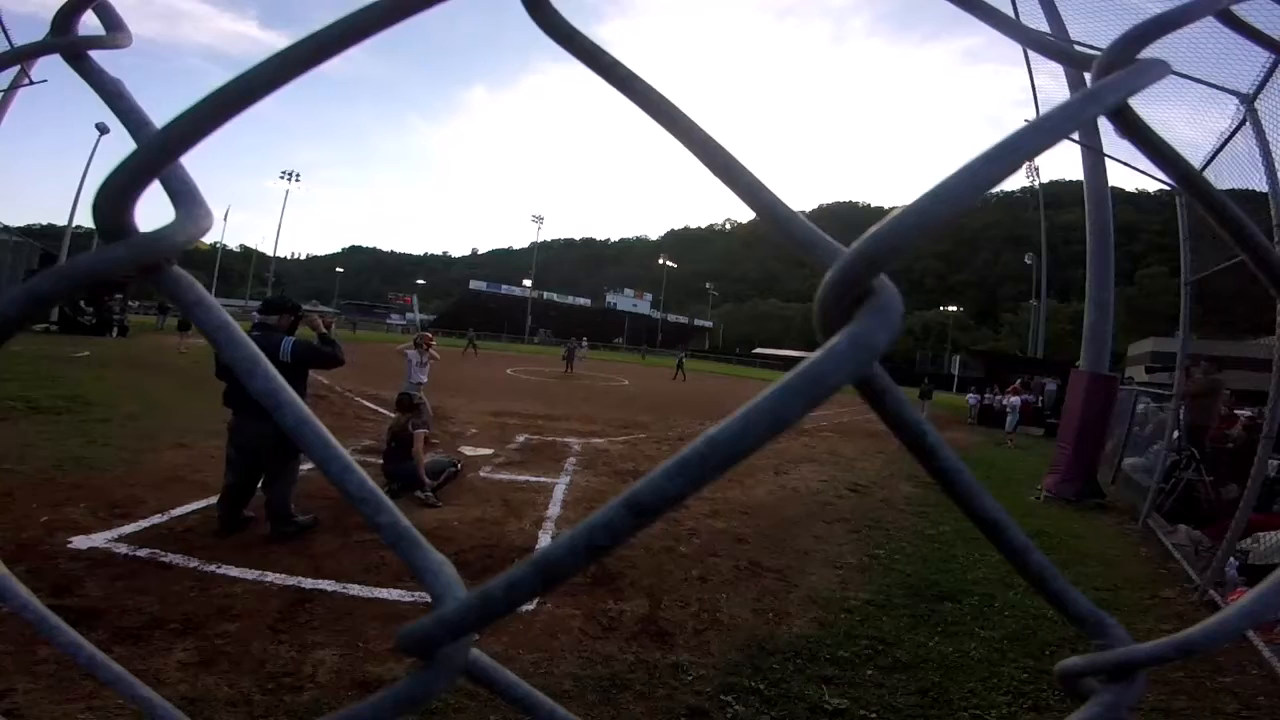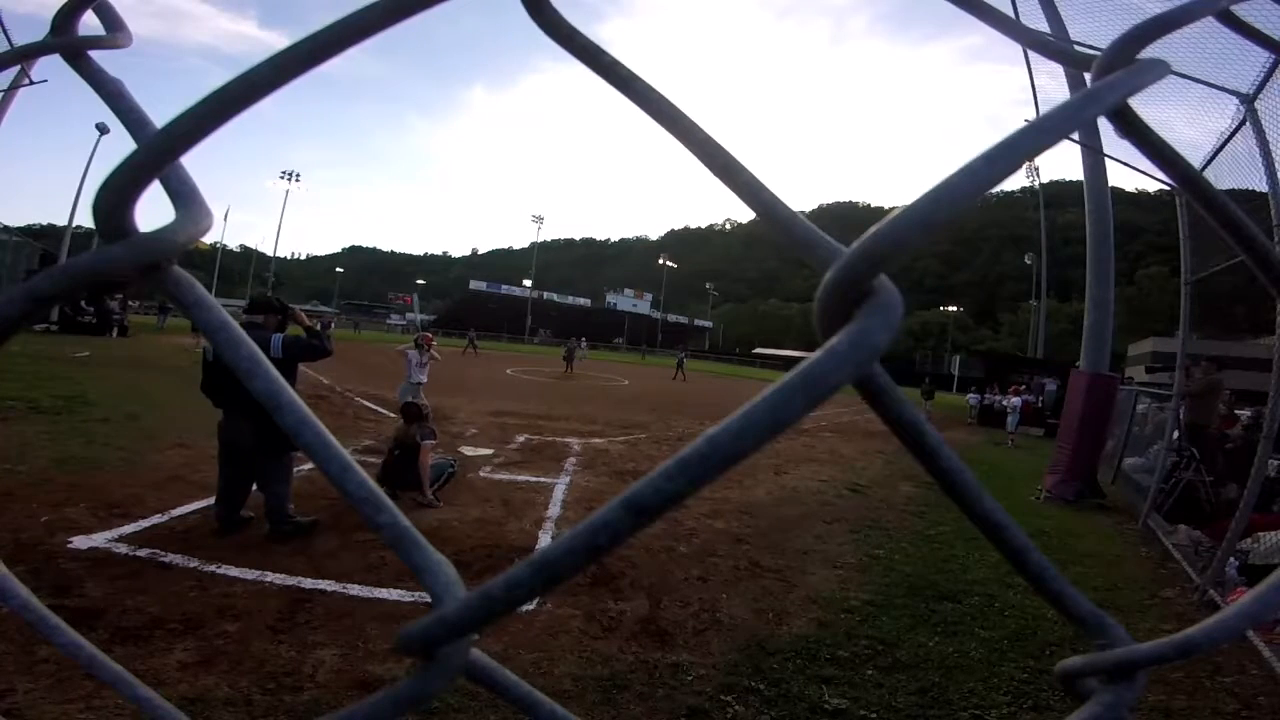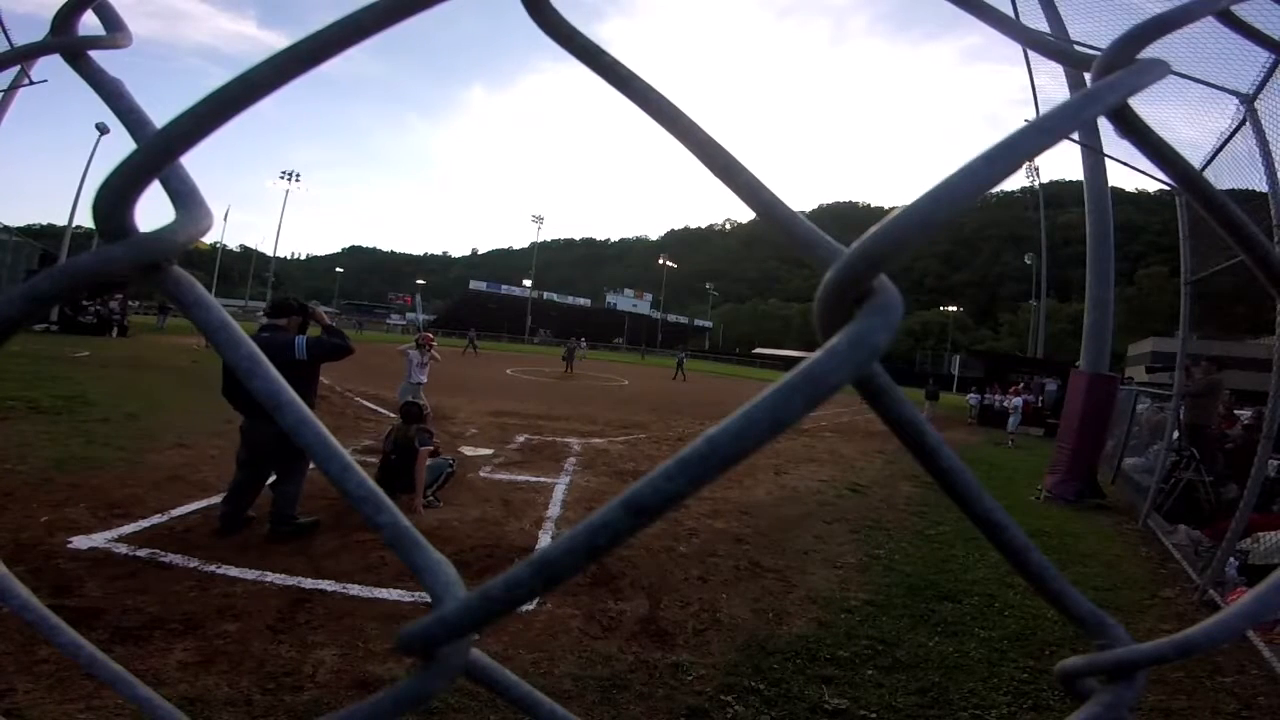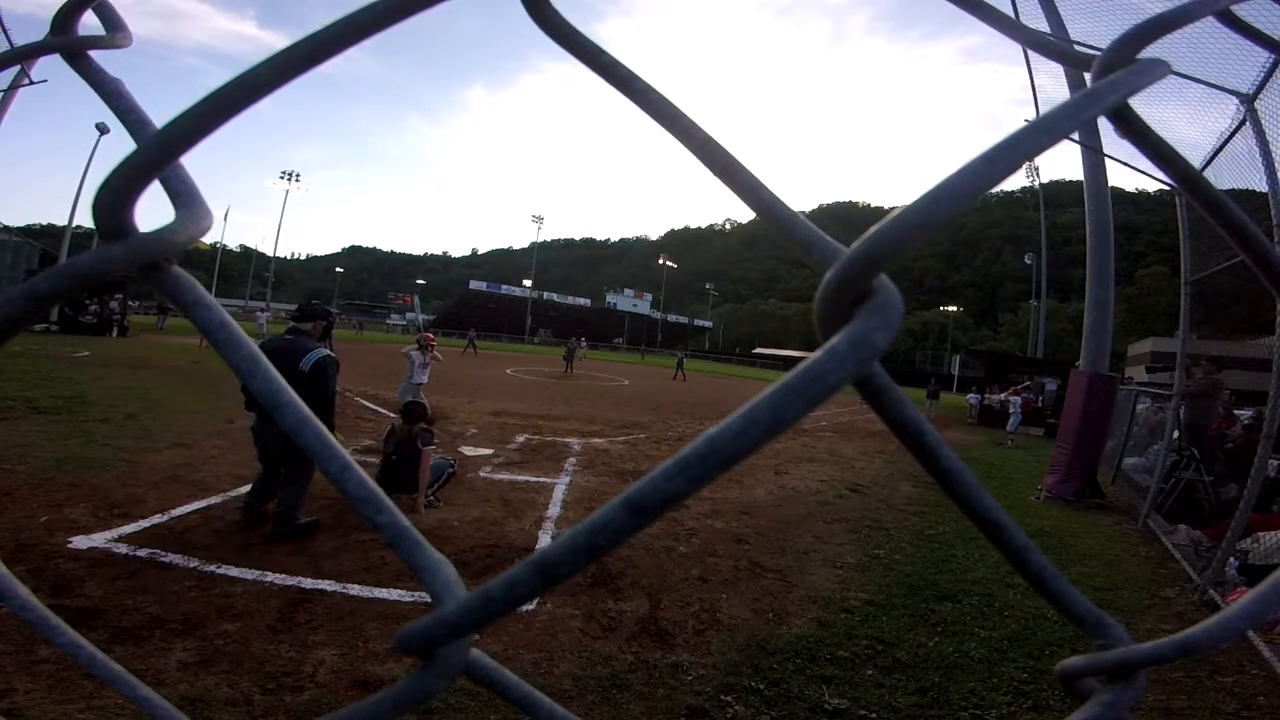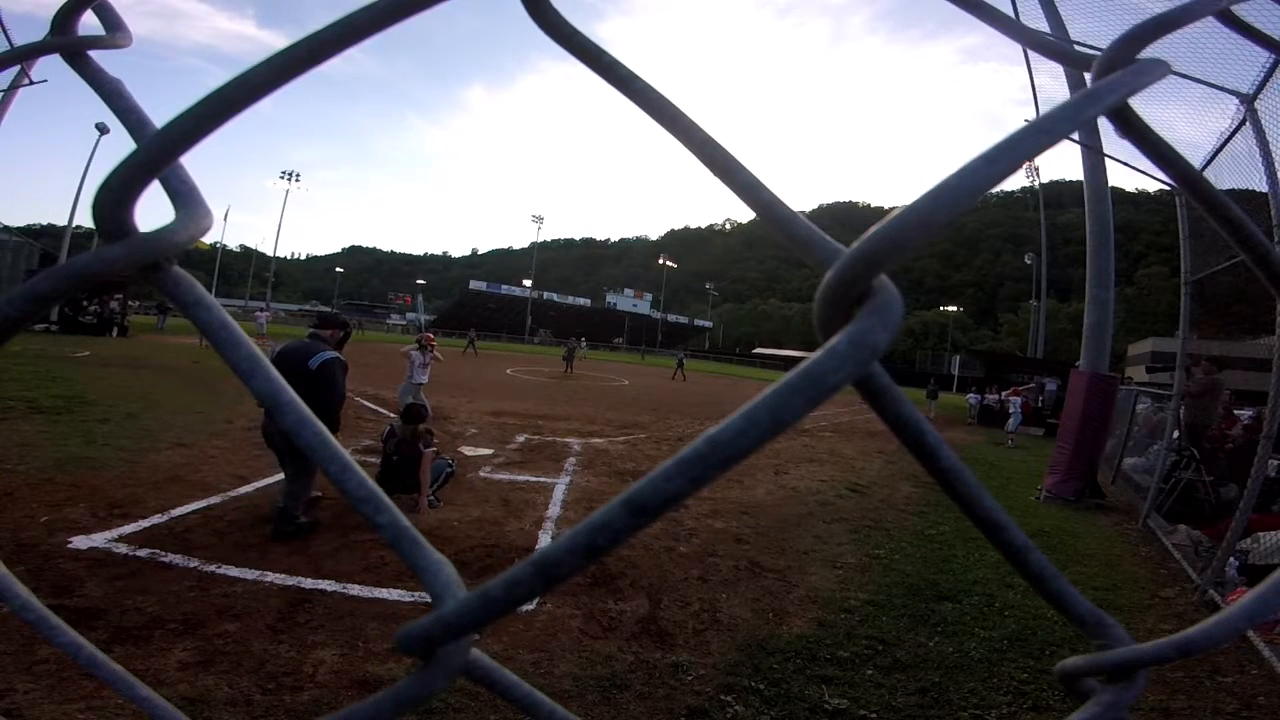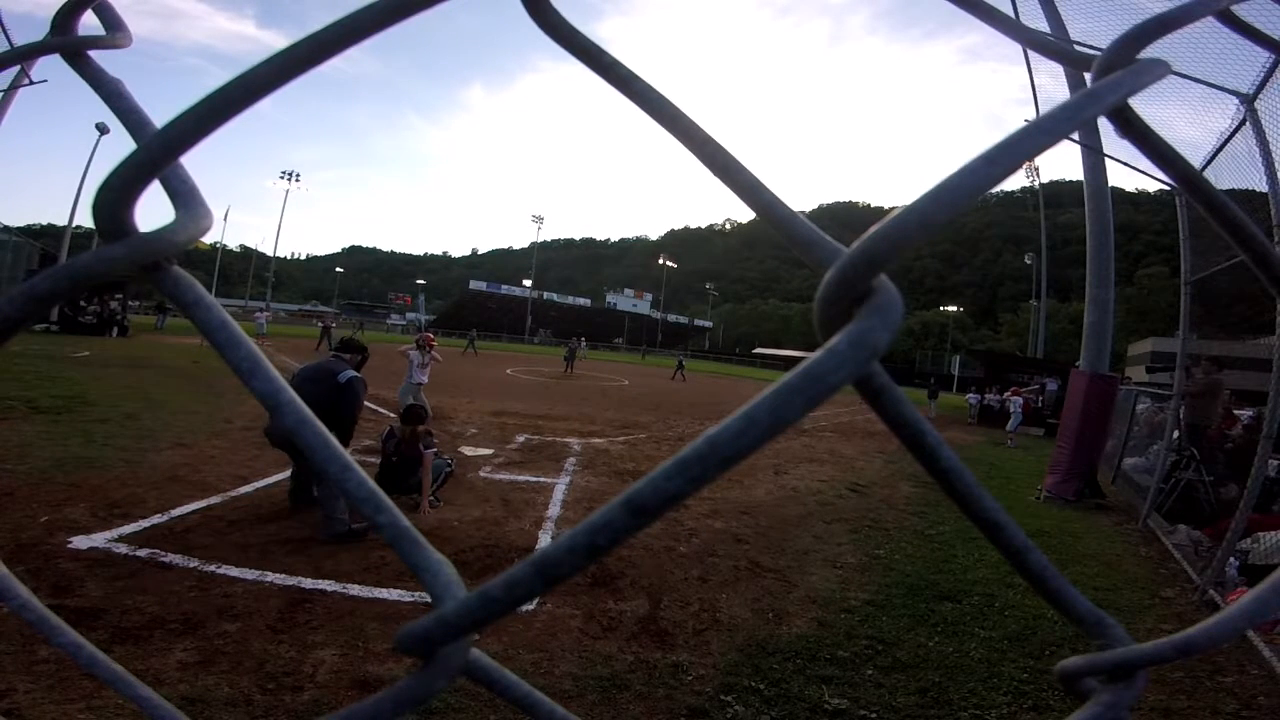
dt=0.5s
person 1, frame 1
right shoulder: (290, 347)
left elbow: (223, 373)
right elbow: (335, 358)
right wrist: (322, 331)
left hip: (242, 422)
right hip: (277, 427)
left knee: (238, 475)
right knee: (280, 478)
left ankle: (228, 519)
right ankle: (283, 523)
person 1, frame 2
right shoulder: (279, 343)
left elbow: (208, 386)
right elbow: (323, 349)
right wrist: (306, 324)
left hip: (232, 422)
right hip: (269, 426)
left knee: (233, 475)
right knee: (276, 477)
left ankle: (227, 518)
right ankle: (283, 523)
person 1, frame 3
right shoulder: (301, 345)
left elbow: (229, 389)
right elbow: (344, 347)
right wrist: (327, 324)
left hip: (253, 425)
left knee: (247, 474)
right knee: (290, 476)
left ankle: (230, 518)
right ankle: (283, 523)
person 1, frame 4
left shoulder: (265, 346)
right shoulder: (319, 356)
left elbow: (248, 386)
right elbow: (324, 400)
right wrist: (329, 430)
left hip: (264, 424)
left knee: (271, 471)
right knee: (296, 476)
left ankle: (252, 513)
right ankle: (284, 523)
person 1, frame 5
left shoulder: (284, 349)
right shoulder: (330, 359)
right elbow: (332, 400)
right wrist: (332, 429)
left hip: (272, 421)
left knee: (293, 467)
right knee: (303, 473)
left ankle: (299, 500)
right ankle: (286, 521)
person 1, frame 6
left shoulder: (308, 368)
right shoulder: (352, 378)
right elbow: (349, 416)
right wrist: (342, 442)
left hip: (277, 425)
left knee: (306, 459)
left ankle: (301, 496)
right ankle: (338, 527)
